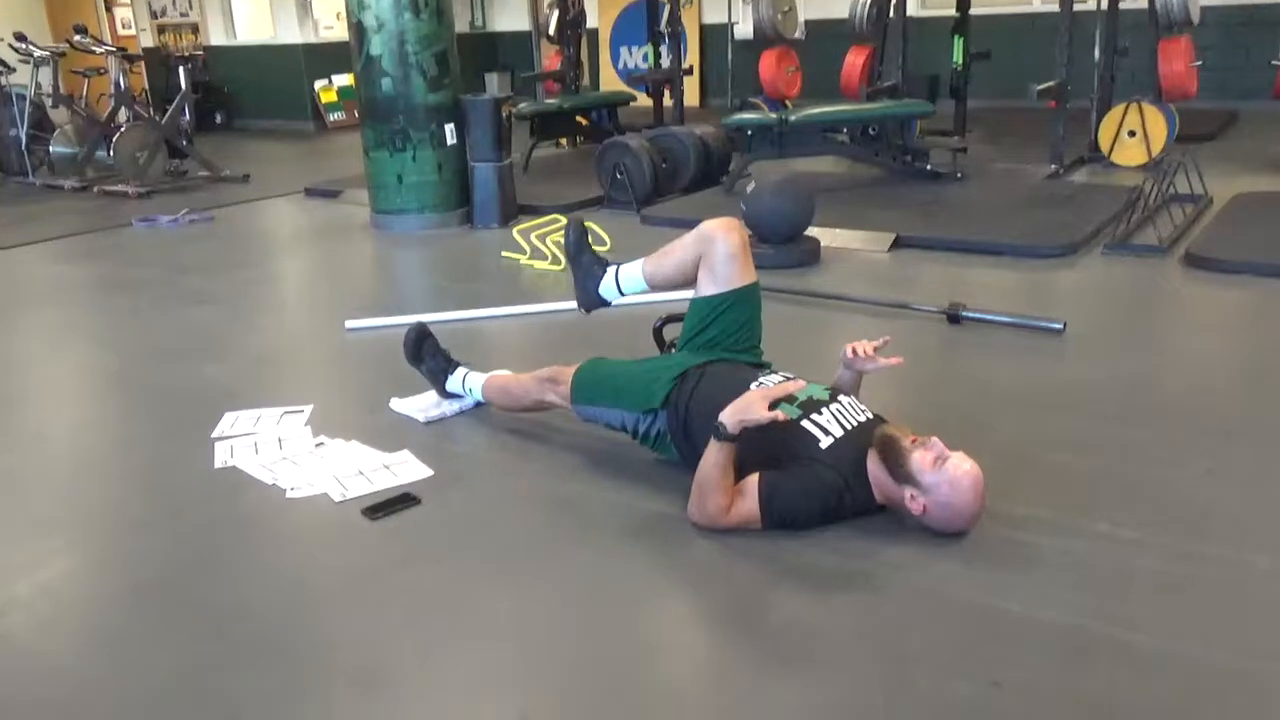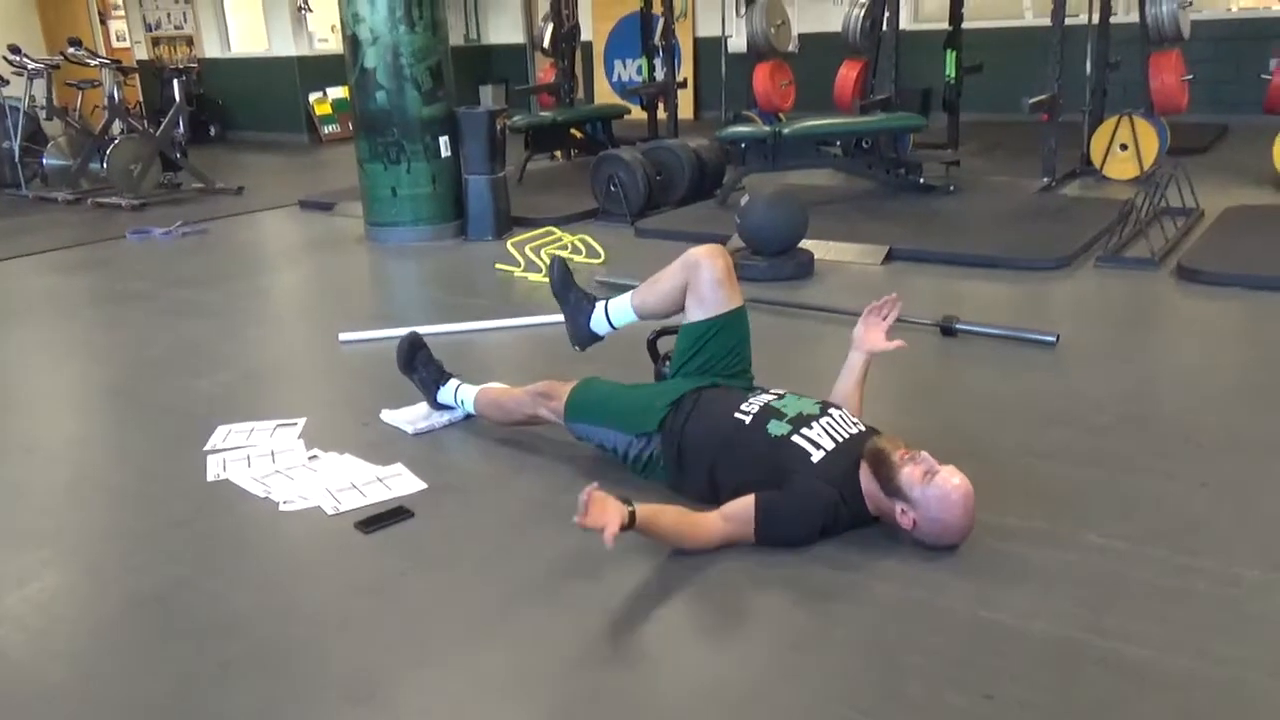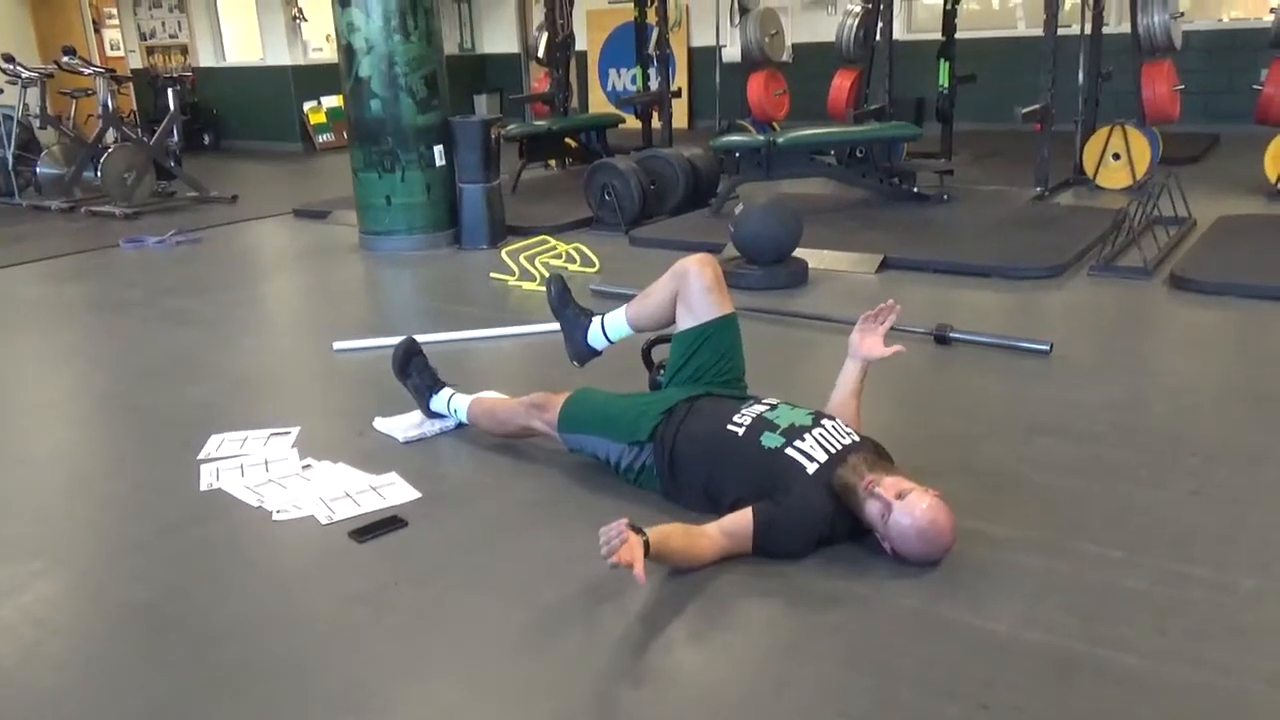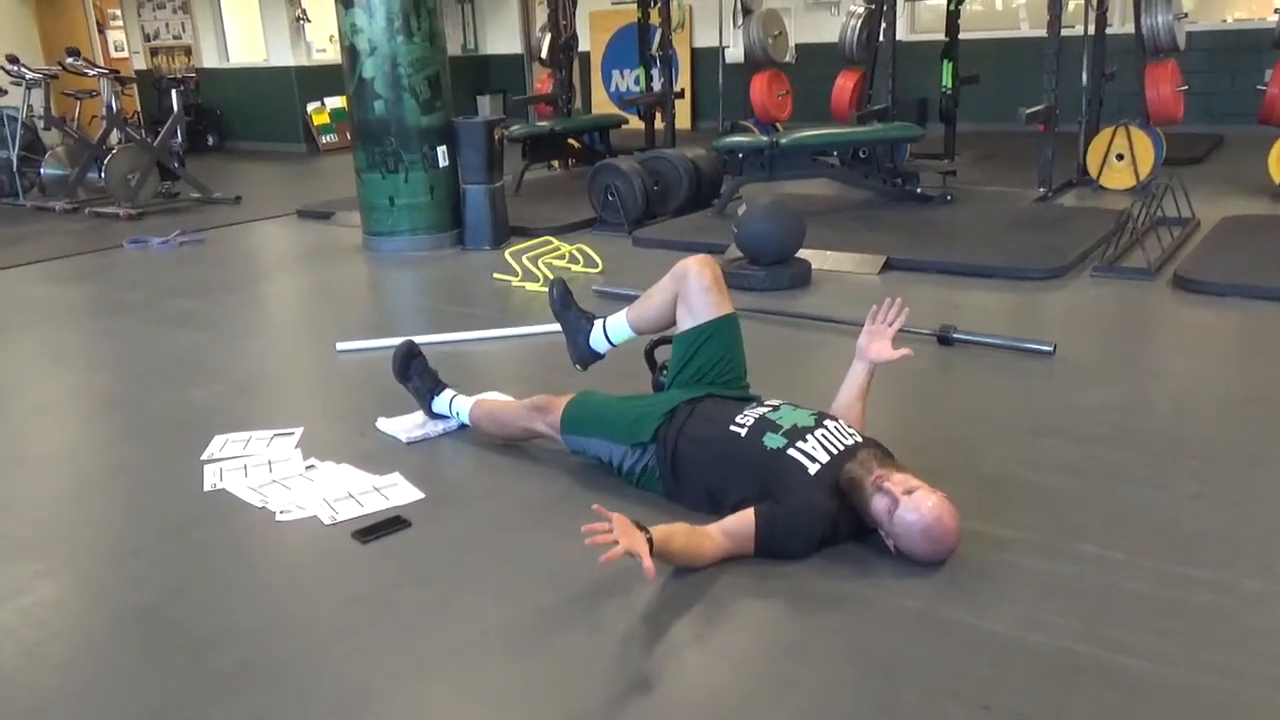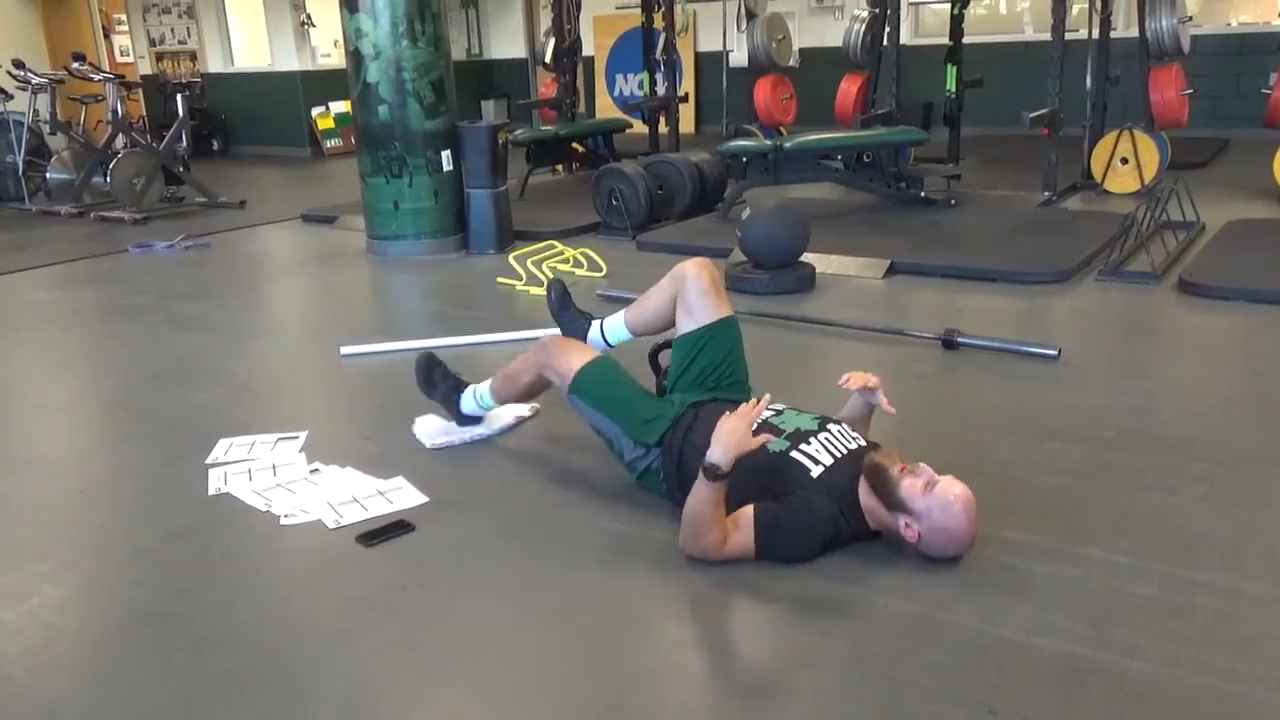
dt=1s
person 1, frame 1
left shoulder: (826, 489)
right shoulder: (879, 443)
left elbow: (708, 511)
left wrist: (728, 424)
right wrist: (851, 371)
left hip: (678, 399)
right hip: (736, 368)
left knee: (553, 383)
right knee: (722, 236)
left ankle: (460, 382)
right ankle: (606, 283)
person 1, frame 2
left shoulder: (817, 504)
right shoulder: (876, 455)
left elbow: (706, 529)
left wrist: (627, 514)
right wrist: (860, 355)
left hip: (673, 427)
right hip: (727, 394)
left knee: (547, 398)
right knee: (706, 262)
left ankle: (453, 394)
right ankle: (597, 319)
person 1, frame 3
left shoulder: (809, 515)
right shoulder: (874, 462)
left elbow: (706, 542)
left wrist: (644, 541)
right wrist: (857, 361)
left hip: (662, 439)
right hip: (719, 400)
left knee: (539, 409)
right knee: (697, 271)
left ankle: (447, 403)
right ankle: (593, 334)
person 1, frame 4
left shoulder: (812, 516)
right shoulder: (877, 463)
left elbow: (710, 542)
left wrist: (645, 538)
right wrist: (863, 363)
left hip: (665, 440)
right hip: (723, 402)
left knee: (542, 412)
right knee: (697, 271)
left ankle: (448, 404)
right ankle: (595, 337)
person 1, frame 5
left shoulder: (819, 520)
right shoulder: (877, 471)
left elbow: (701, 542)
left wrist: (719, 462)
right wrist: (865, 399)
left hip: (668, 441)
right hip: (720, 403)
left knee: (551, 352)
right knee: (695, 273)
left ankle: (469, 402)
right ankle: (595, 335)
